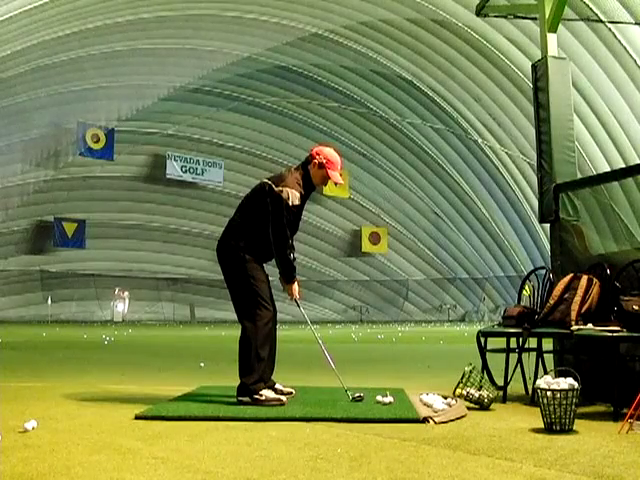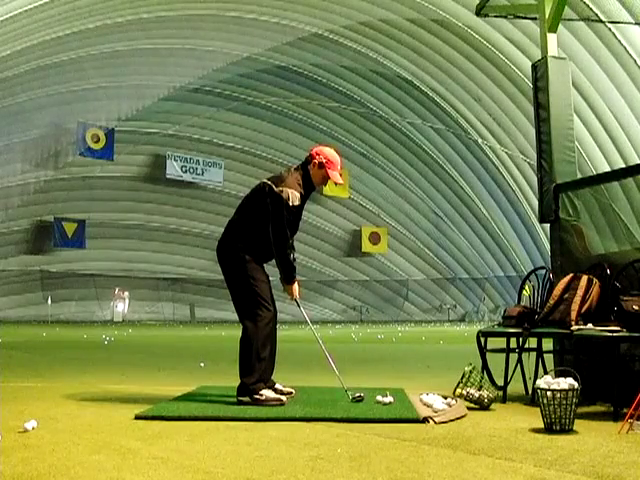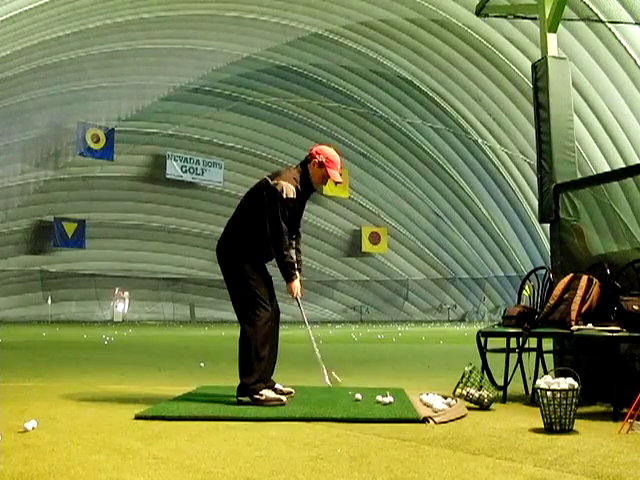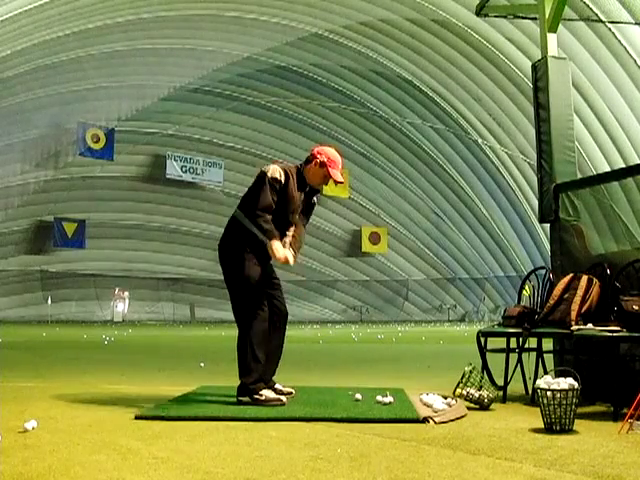
dt=0.2s
person 1, frame 1
left shoulder: (296, 185)
right shoulder: (289, 189)
left elbow: (285, 236)
right elbow: (279, 239)
left wrist: (289, 274)
right wrist: (289, 278)
left hip: (247, 252)
right hip: (238, 251)
left knee: (267, 314)
right knee: (259, 315)
left ankle: (263, 380)
right ankle: (250, 387)
person 1, frame 2
left shoulder: (297, 186)
right shoulder: (289, 189)
left elbow: (285, 237)
right elbow: (280, 239)
left wrist: (290, 275)
right wrist: (290, 279)
left hip: (247, 253)
right hip: (239, 252)
left knee: (267, 315)
right knee: (259, 315)
left ankle: (263, 380)
right ankle: (251, 387)
person 1, frame 3
left shoulder: (300, 188)
right shoulder: (286, 184)
left elbow: (292, 233)
right elbow: (277, 235)
left wrist: (295, 271)
right wrist: (290, 276)
left hip: (251, 255)
right hip: (238, 252)
left knee: (270, 314)
right knee: (258, 315)
left ankle: (263, 380)
right ankle: (250, 387)
person 1, frame 4
left shoulder: (309, 196)
right shoulder: (278, 174)
left elbow: (297, 227)
right elbow: (260, 213)
left wrist: (288, 248)
right wrist: (273, 242)
left hip: (260, 254)
right hip: (239, 249)
left knee: (277, 314)
right knee: (255, 315)
left ankle: (264, 379)
right ankle: (250, 387)
